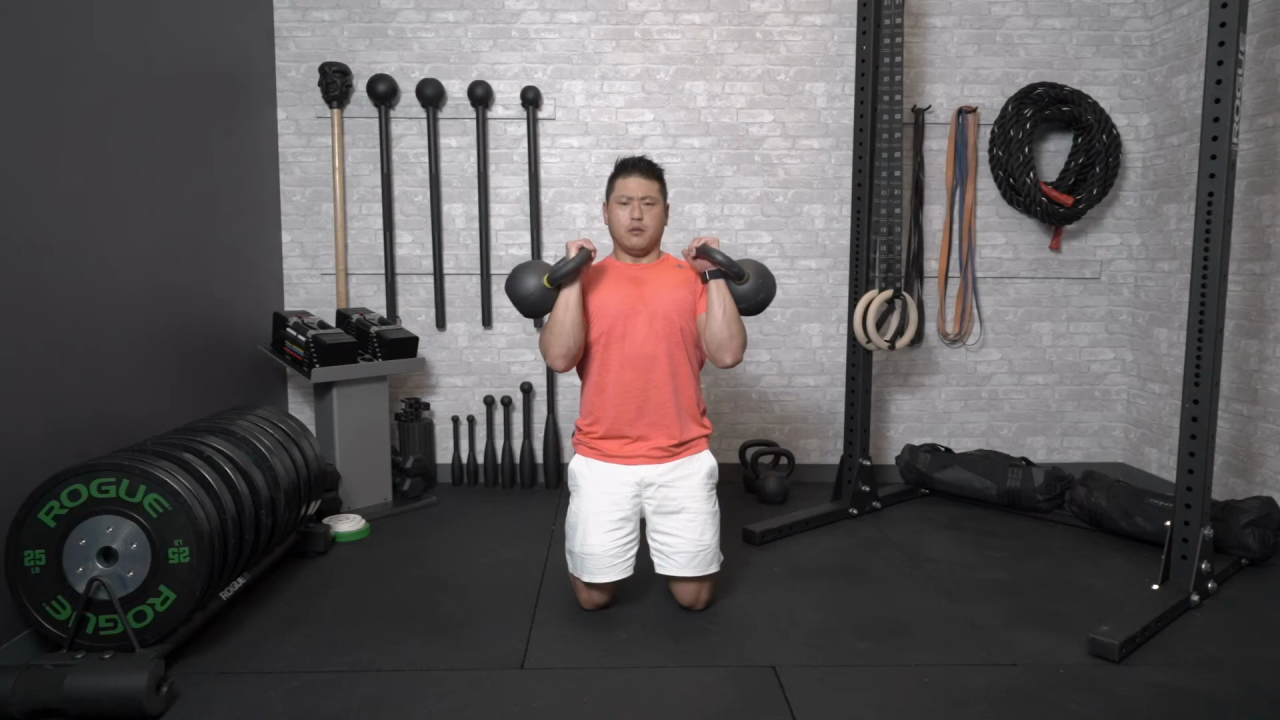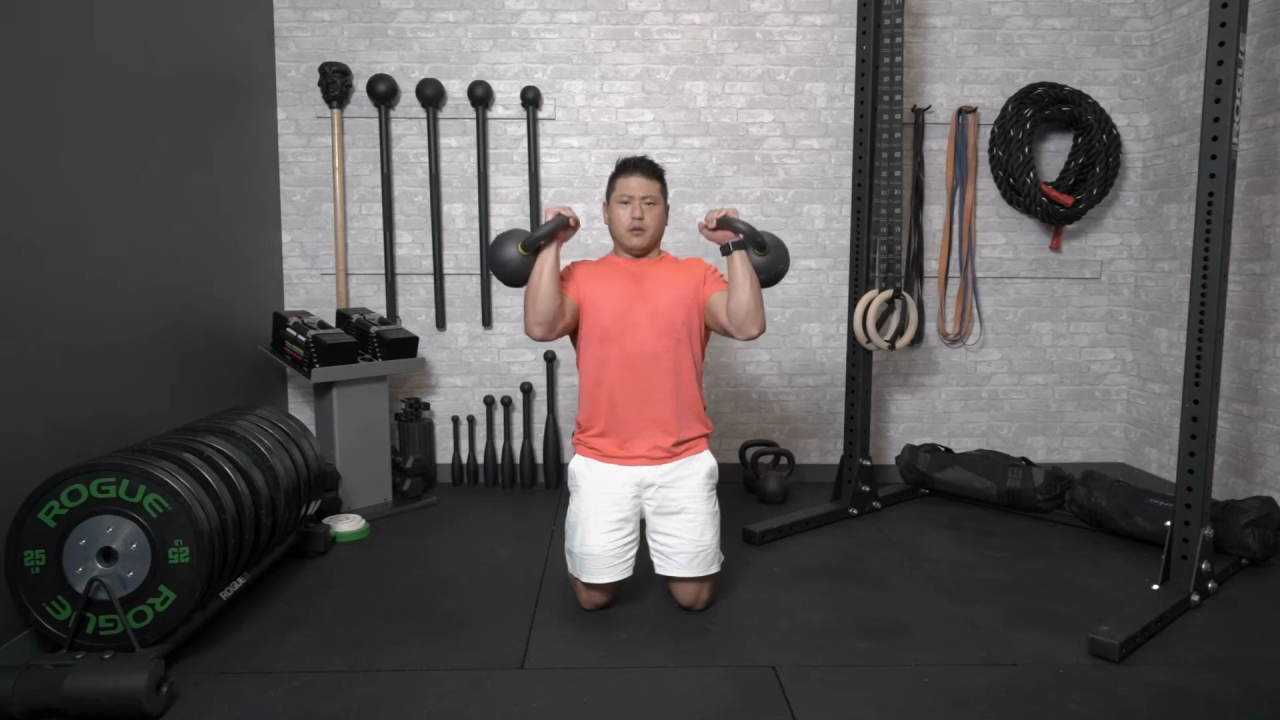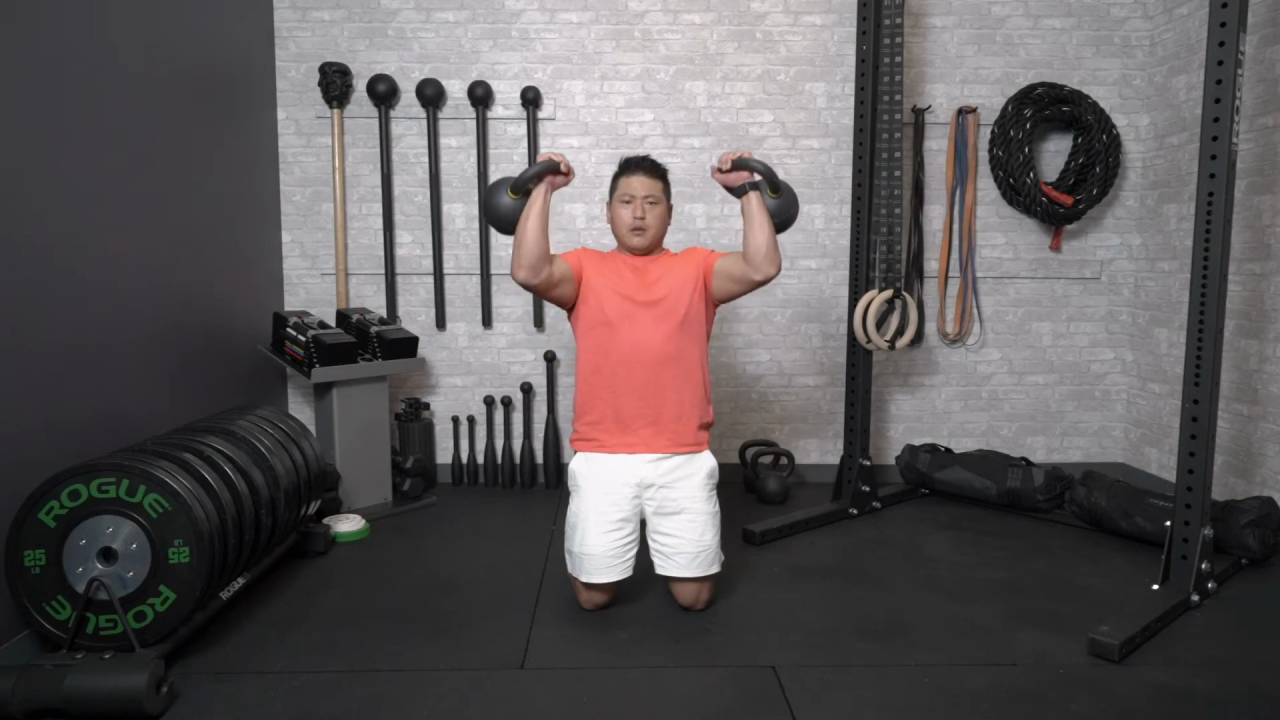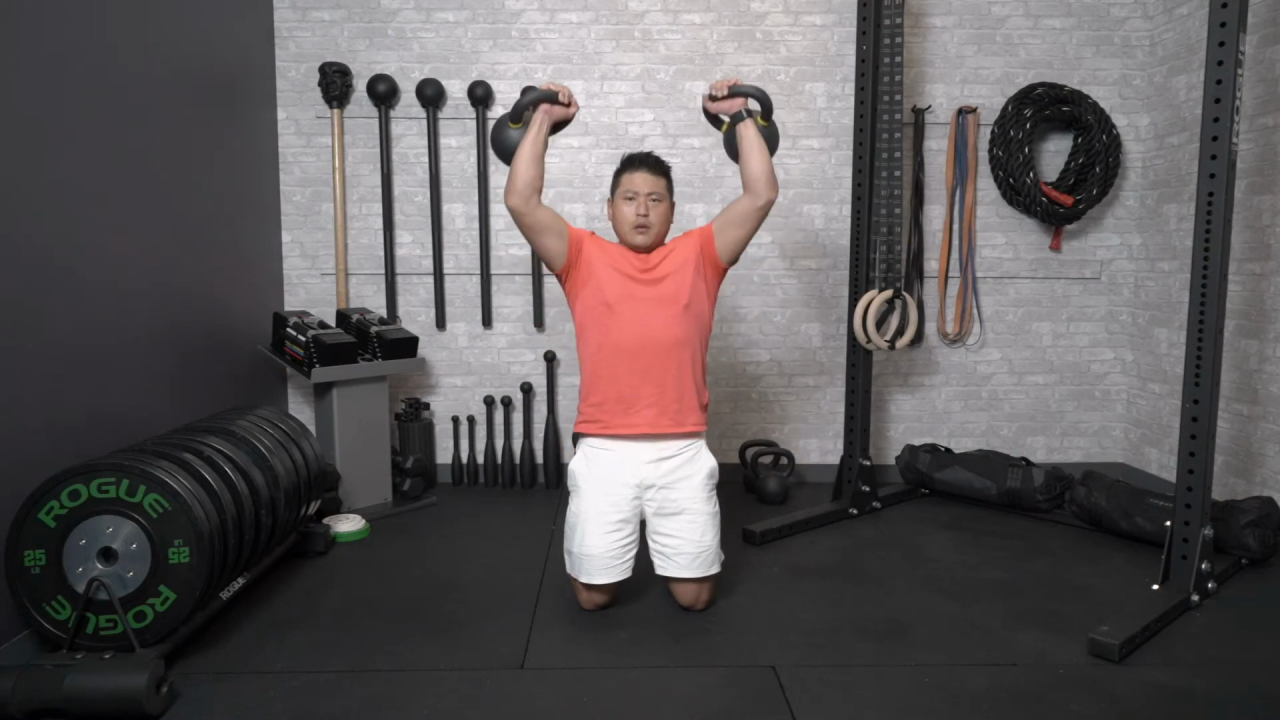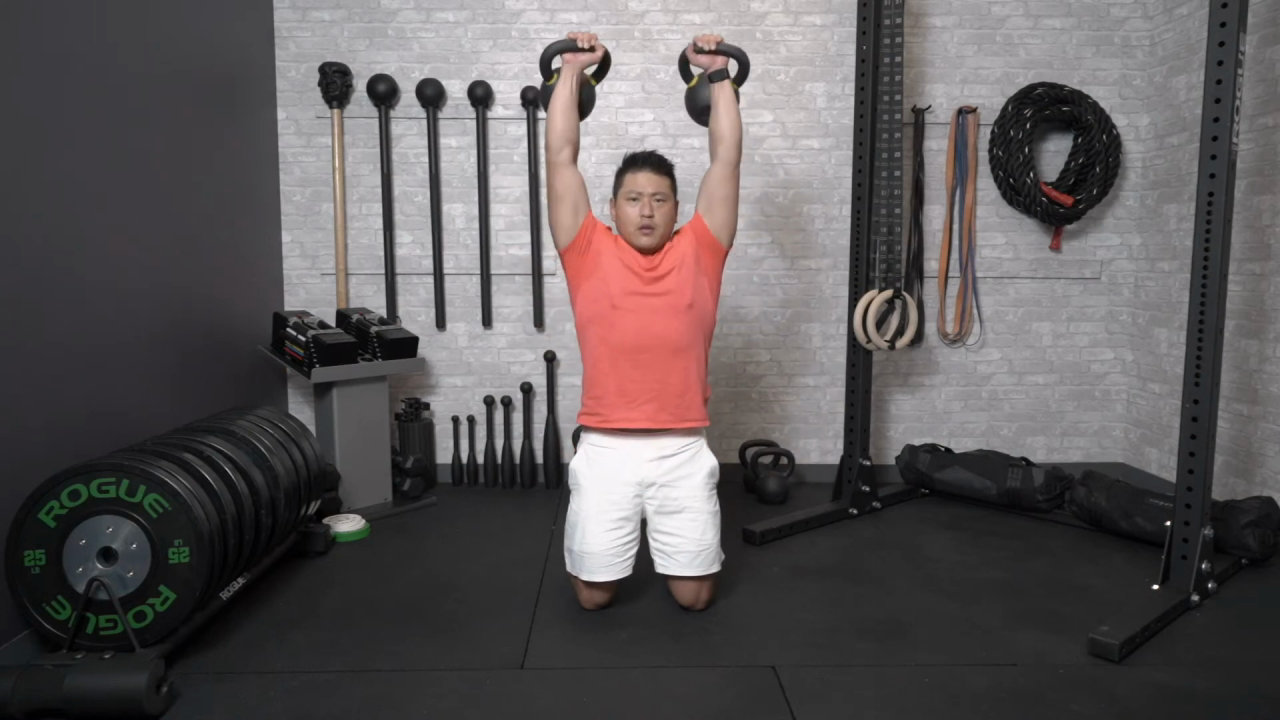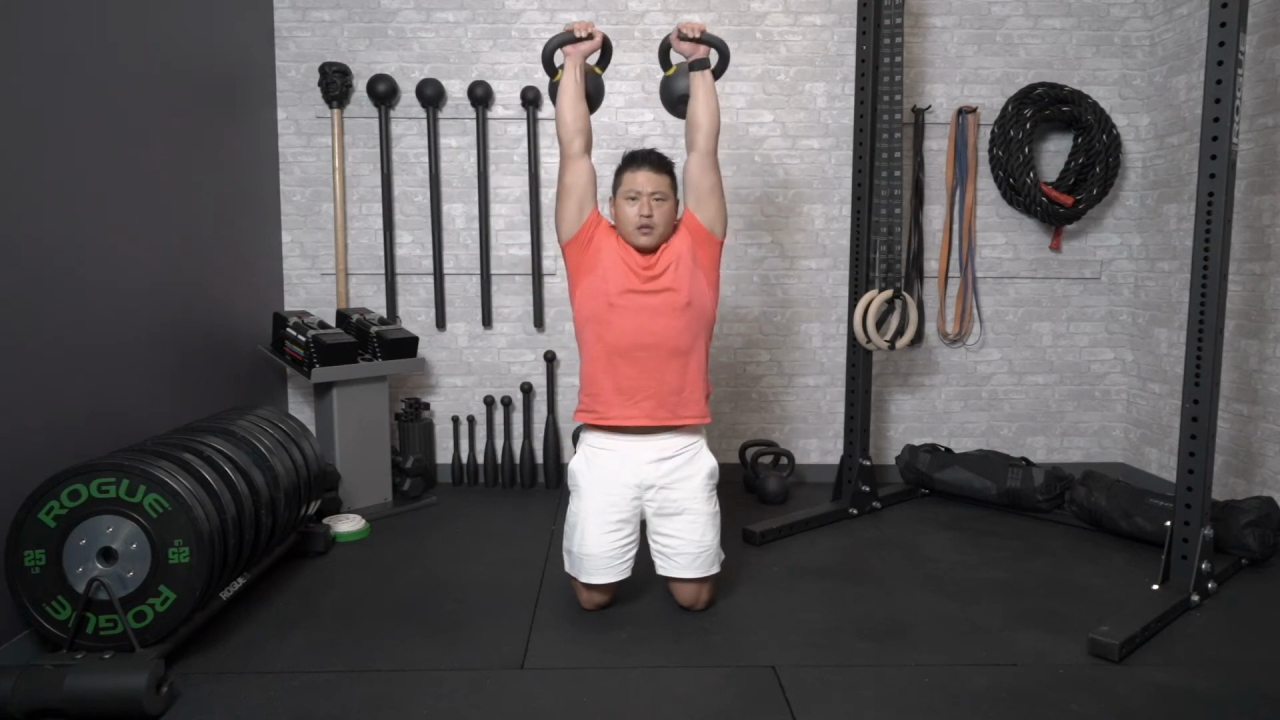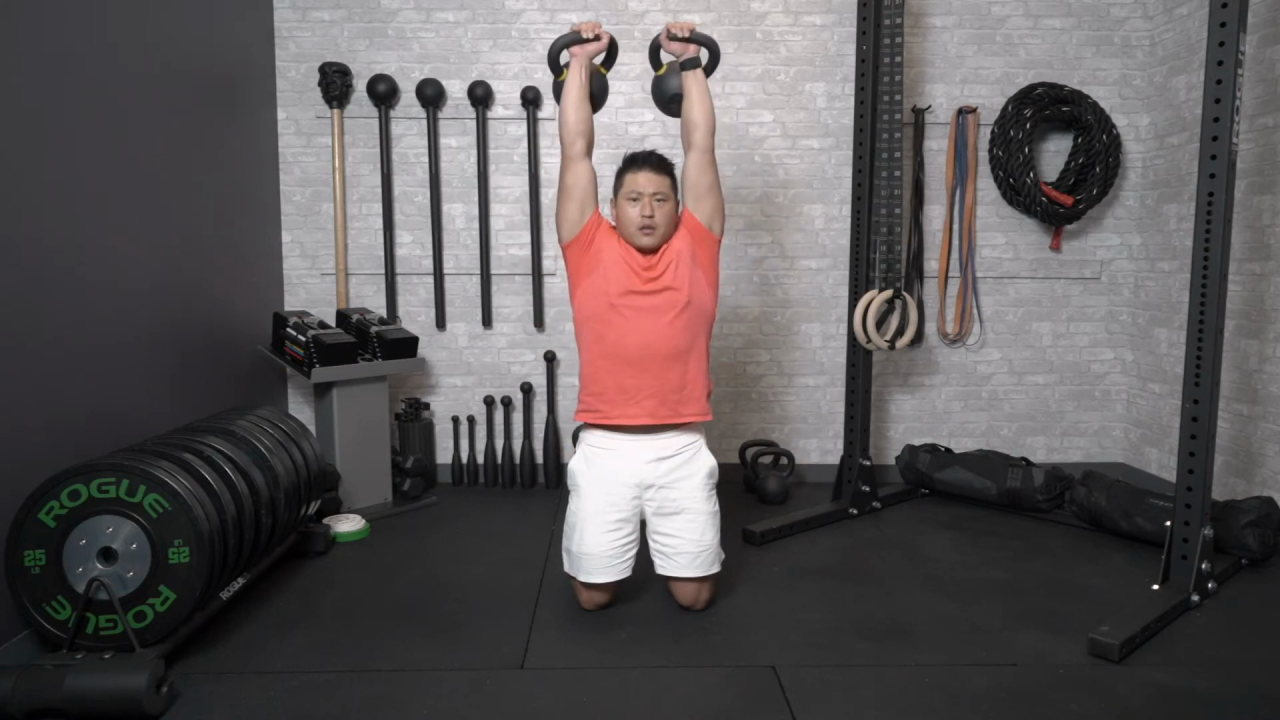
dt=0.7s
person 1, frame 1
left shoulder: (693, 277)
right shoulder: (584, 279)
left elbow: (727, 353)
right elbow: (558, 357)
left wrist: (715, 275)
right wrist: (572, 277)
left hip: (683, 460)
right hip: (602, 461)
left knee: (694, 594)
right knee: (594, 593)
left ankle: (665, 541)
person 1, frame 2
left shoulder: (695, 274)
right shoulder: (582, 276)
left elbow: (748, 324)
right elbow: (540, 326)
left wrist: (734, 245)
right wrist: (551, 244)
left hip: (682, 461)
right hip: (602, 462)
left knee: (694, 595)
right knee: (594, 593)
left ankle: (661, 543)
right ankle: (610, 546)
person 1, frame 3
left shoulder: (696, 267)
right shoulder: (585, 268)
left elbow: (762, 268)
right elbow: (528, 272)
left wrist: (747, 189)
right wrist: (542, 189)
left hip: (682, 459)
right hip: (603, 458)
left knee: (694, 593)
right knee: (594, 593)
left ankle: (666, 545)
right ankle: (613, 546)
person 1, frame 4
left shoulder: (698, 257)
right shoulder: (585, 259)
left elbow: (761, 194)
right elbow: (521, 200)
left wrist: (739, 116)
right wrist: (543, 119)
left hip: (682, 451)
right hip: (604, 451)
left knee: (695, 594)
right knee: (593, 593)
left ankle: (670, 543)
right ankle: (603, 548)
person 1, frame 5
left shoulder: (698, 253)
right shoulder: (590, 253)
left elbow: (726, 157)
right elbow: (560, 157)
left wrist: (718, 73)
right wrist: (571, 69)
left hip: (682, 450)
right hip: (606, 449)
left knee: (694, 594)
right knee: (594, 593)
left ankle: (665, 538)
right ankle: (615, 542)
person 1, frame 6
left shoulder: (695, 249)
right shoulder: (591, 249)
left elbow: (703, 148)
right elbow: (574, 150)
left wrist: (698, 62)
right wrist: (574, 61)
left hip: (681, 449)
right hip: (605, 449)
left knee: (695, 593)
right knee: (593, 593)
left ankle: (668, 544)
right ankle: (616, 546)
person 1, frame 7
left shoulder: (694, 248)
right shoulder: (591, 249)
left elbow: (700, 147)
right elbow: (575, 151)
left wrist: (690, 61)
right wrist: (580, 61)
left hip: (681, 448)
right hip: (605, 447)
left knee: (694, 592)
right knee: (594, 592)
left ankle: (666, 539)
right ankle: (622, 540)
